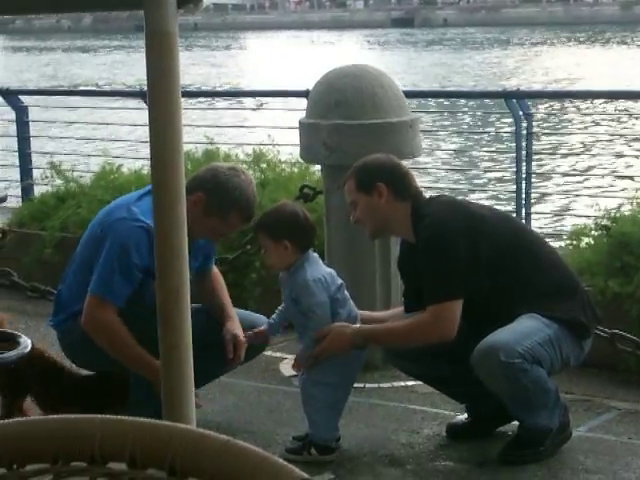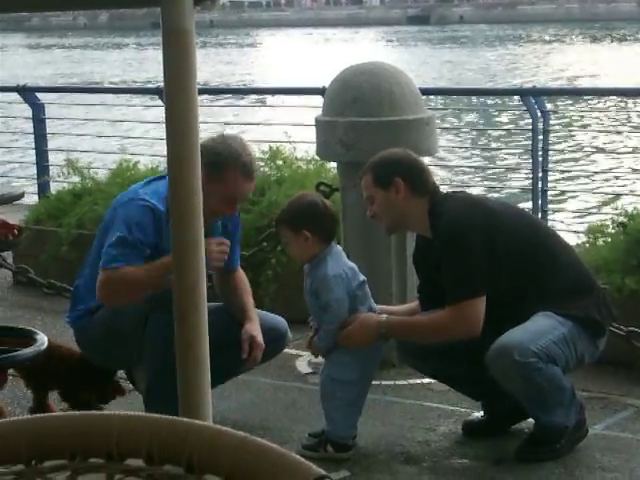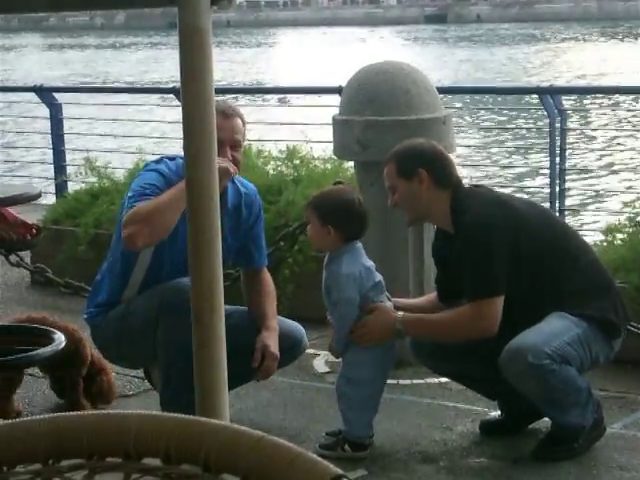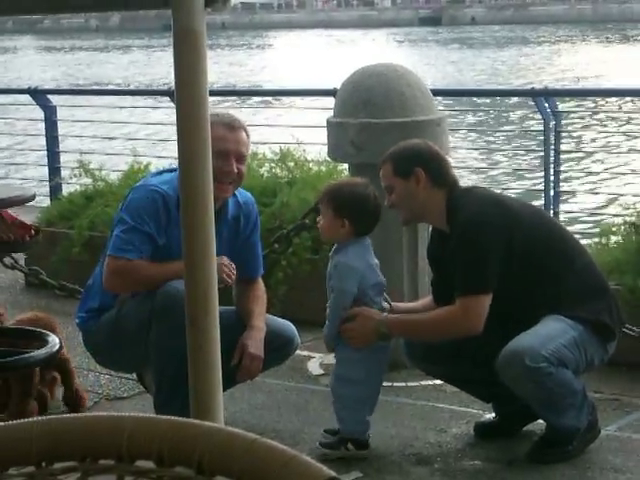
dt=0.5s
person 1, frame 1
left shoulder: (443, 225)
right shoulder: (415, 242)
left elbow: (441, 326)
right elbow: (419, 314)
left wrist: (357, 336)
left hip: (558, 319)
right hip: (498, 320)
left knee: (496, 354)
right knee: (400, 343)
left ankle: (549, 421)
right ankle: (491, 405)
person 1, frame 2
left shoulder: (462, 221)
right shoulder: (430, 237)
left elbow: (466, 321)
right elbow: (433, 309)
left wrist: (382, 326)
right wrist: (373, 313)
left hip: (573, 317)
right hip: (512, 316)
left knee: (511, 353)
right knee: (414, 342)
left ankle: (566, 418)
right ankle: (505, 403)
person 1, frame 3
left shoulder: (484, 219)
right shoulder: (449, 232)
left elbow: (483, 320)
right elbow: (449, 301)
left wrist: (398, 323)
right wrist: (392, 306)
left hip: (588, 317)
right hip: (529, 314)
left knee: (523, 356)
right knee: (429, 344)
left ankle: (582, 418)
right ankle: (521, 404)
person 1, frame 4
left shoulder: (479, 217)
right shoulder: (445, 233)
left elbow: (469, 319)
right elbow: (446, 303)
left wrist: (383, 326)
right wrist: (389, 309)
left hip: (581, 319)
right hip: (522, 317)
left knee: (521, 359)
right knee: (422, 345)
left ankle: (577, 420)
right ankle: (516, 406)
person 2, frame 1
left shoulder: (198, 218)
right shoulder: (134, 226)
left elbow: (206, 272)
right elbow: (95, 318)
left wrist: (230, 320)
right wrist: (159, 375)
left hip: (149, 322)
left knee: (254, 330)
left ankle: (158, 391)
right ankle: (147, 417)
person 2, frame 2
left shoulder: (223, 212)
right shoulder: (143, 207)
left elbow: (230, 272)
right elbow: (108, 291)
left wrist: (250, 321)
left hip: (168, 325)
left knee: (275, 332)
right knee: (174, 294)
left ankle: (176, 390)
right ankle: (163, 413)
person 2, frame 3
left shoulder: (245, 196)
right shoulder: (158, 176)
left elbow: (256, 273)
right elbow: (134, 235)
left wrist: (270, 330)
left hip: (187, 320)
right hip: (119, 322)
left knee: (291, 339)
right knee: (186, 293)
left ankle: (191, 387)
right ankle: (180, 415)
person 2, frame 4
left shoulder: (243, 206)
right shoulder: (154, 196)
left elbow: (250, 281)
right elbow: (114, 277)
left wrist: (255, 331)
left hip: (179, 325)
right hip: (111, 328)
left knee: (283, 338)
right knee: (178, 295)
left ankle: (186, 392)
right ankle: (173, 418)
person 3, frame 1
left shoulder: (309, 279)
right shoulder: (293, 272)
left elbow: (321, 322)
right elbow: (290, 306)
left wrist: (306, 353)
right wrist: (270, 327)
left knee: (317, 387)
right knee: (311, 384)
left ankle: (323, 444)
right ankle: (323, 433)
person 3, frame 2
left shoulder: (330, 273)
right shoulder: (323, 260)
left elbow: (338, 314)
left wrist: (321, 344)
right wrist: (317, 331)
left knee: (336, 385)
right knee: (335, 384)
left ankle: (339, 441)
right ankle: (340, 430)
person 3, frame 3
left shoulder: (344, 270)
right shoulder: (348, 254)
left elbow: (348, 312)
left wrist: (337, 344)
right wrist: (338, 336)
left knee: (352, 386)
right knee: (358, 386)
left ankle: (356, 440)
right ankle: (359, 429)
person 3, frame 4
left shoulder: (347, 261)
right shoulder: (357, 249)
left elbow: (341, 304)
left wrist: (330, 336)
right wrist: (334, 334)
left knee: (348, 385)
right knee: (357, 386)
left ankle: (354, 438)
right ankle: (354, 427)
